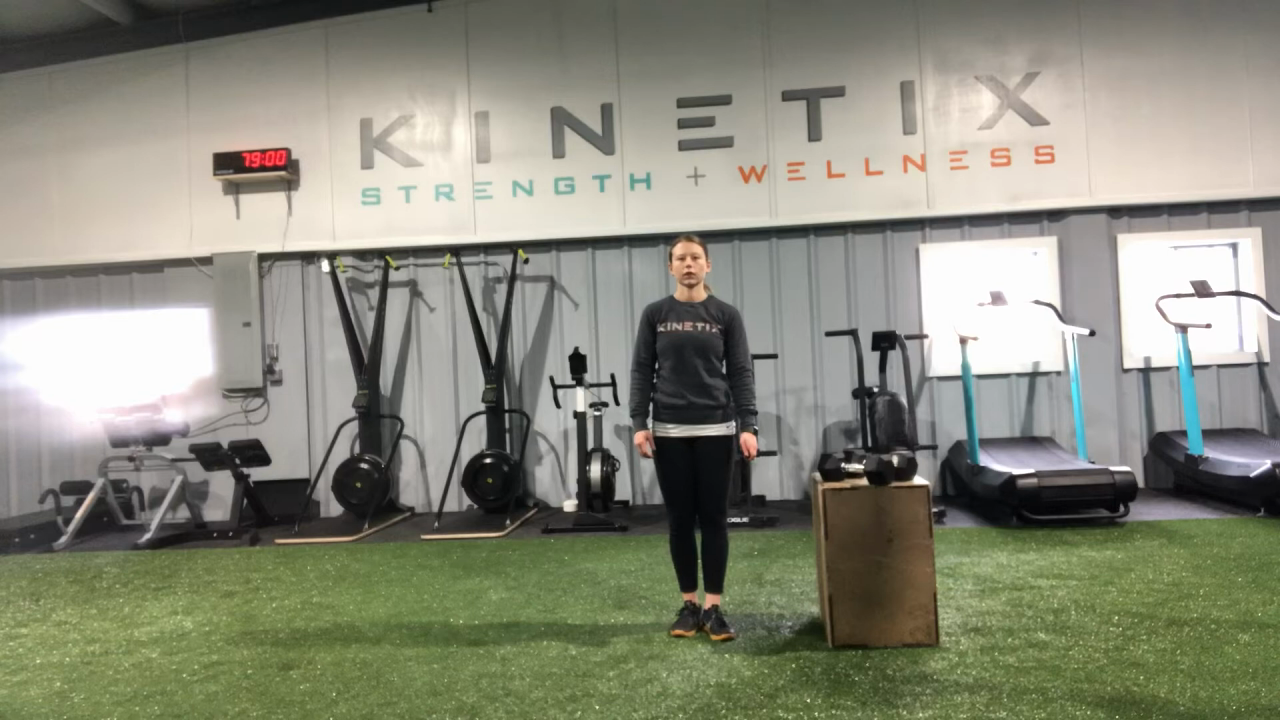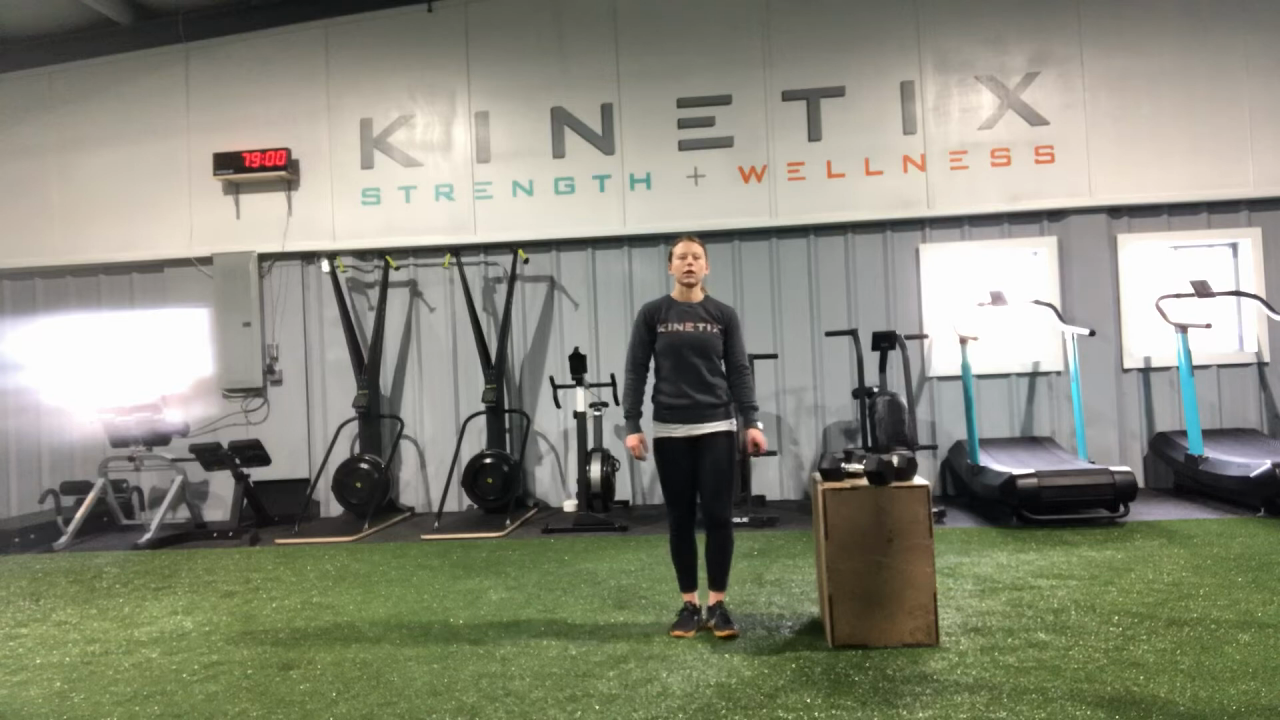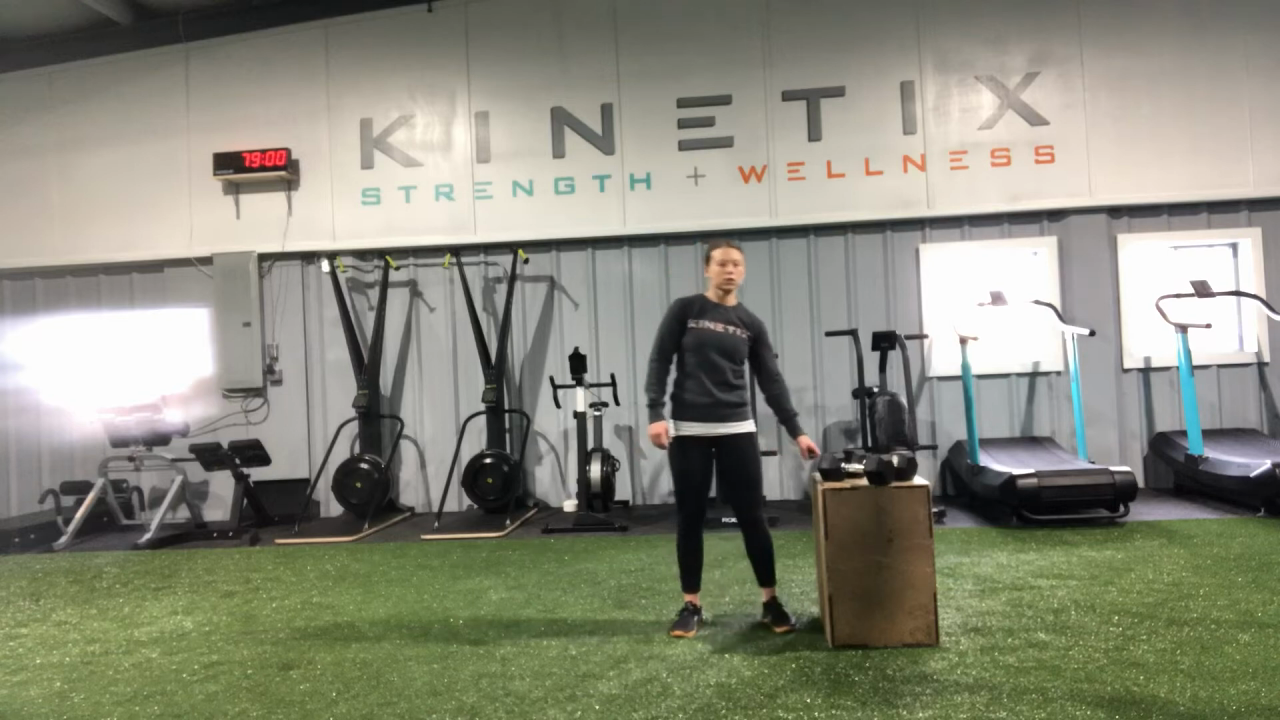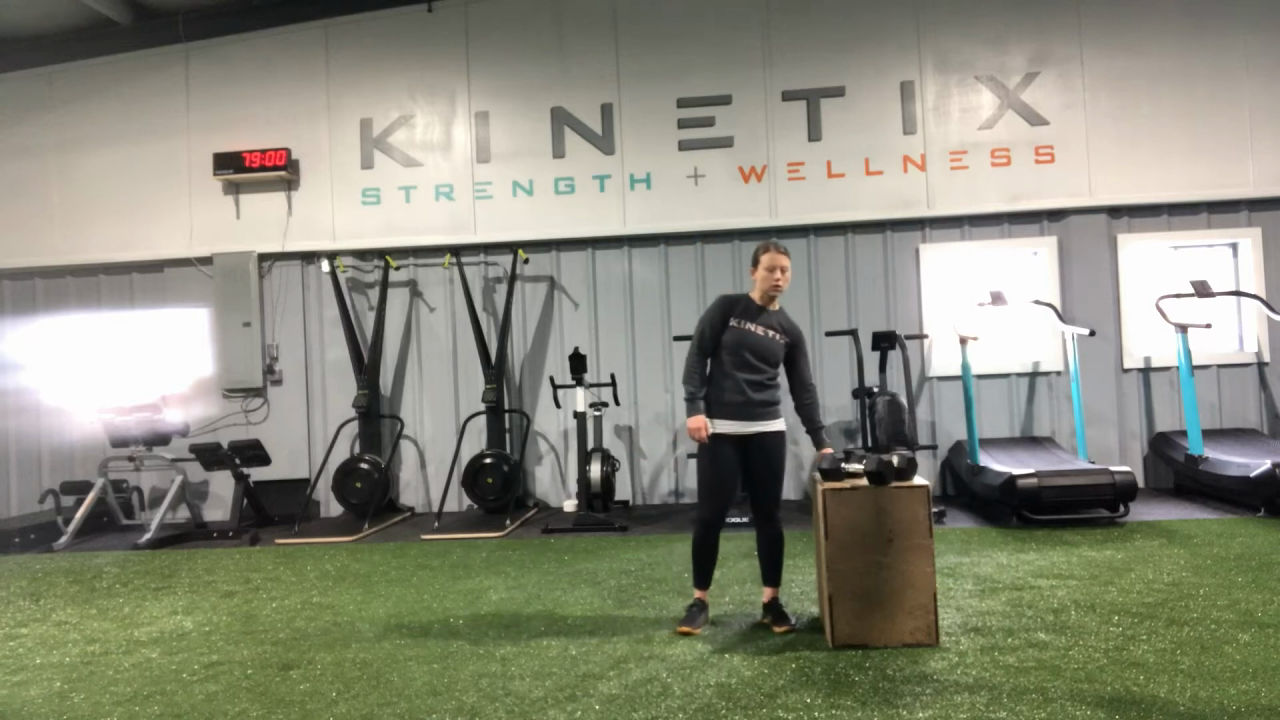
dt=0.4s
person 1, frame 1
left shoulder: (726, 315)
right shoulder: (655, 314)
left elbow: (741, 373)
right elbow: (642, 372)
left wrist: (747, 426)
right wrist: (639, 423)
left hip: (715, 428)
right hip: (669, 430)
left knee: (713, 518)
right knee: (679, 519)
left ankle: (713, 606)
right ankle: (689, 604)
person 1, frame 2
left shoulder: (723, 314)
right shoulder: (652, 313)
left elbow: (739, 371)
right elbow: (636, 371)
left wrist: (751, 421)
right wrist: (632, 425)
left hip: (716, 427)
right hip: (670, 430)
left knee: (718, 515)
right knee: (680, 519)
left ankle: (717, 604)
right ankle: (690, 604)
person 1, frame 3
left shoulder: (751, 324)
right shoulder: (683, 309)
left elbow: (771, 380)
right elbow: (659, 362)
left wrist: (796, 431)
right wrist: (656, 413)
left hip: (737, 428)
right hip: (688, 429)
left knee: (752, 516)
right knee: (690, 518)
left ankle: (771, 601)
right ankle: (691, 604)
person 1, frame 4
left shoulder: (790, 330)
right shoulder: (726, 308)
left elbow: (803, 388)
right elbow: (697, 357)
left wrist: (821, 442)
right wrist: (694, 408)
left hip: (767, 429)
right hip: (720, 427)
left knee: (768, 516)
right knee: (710, 515)
left ankle: (771, 601)
right ankle: (699, 600)
